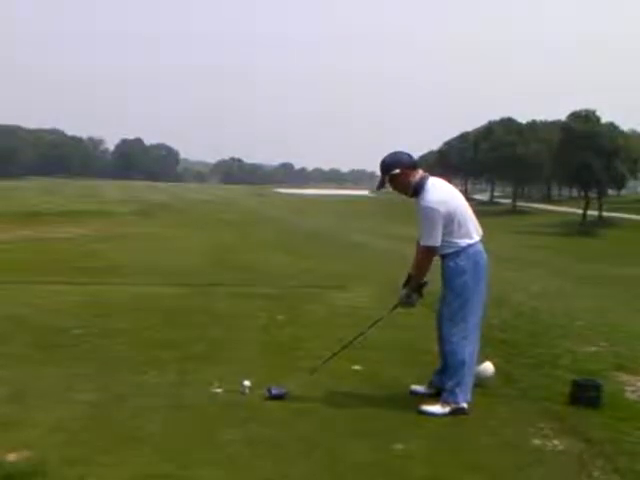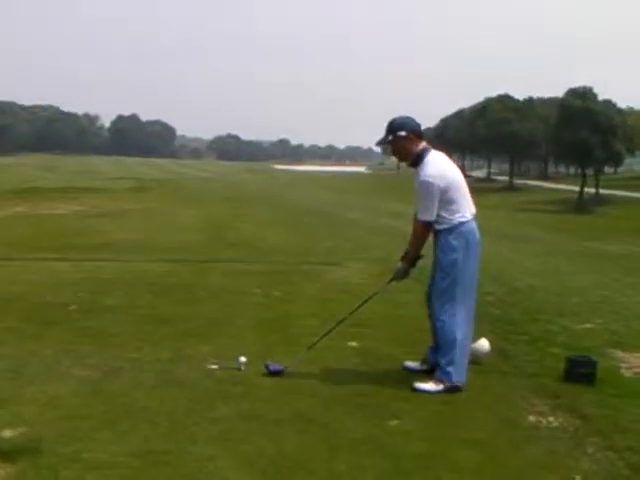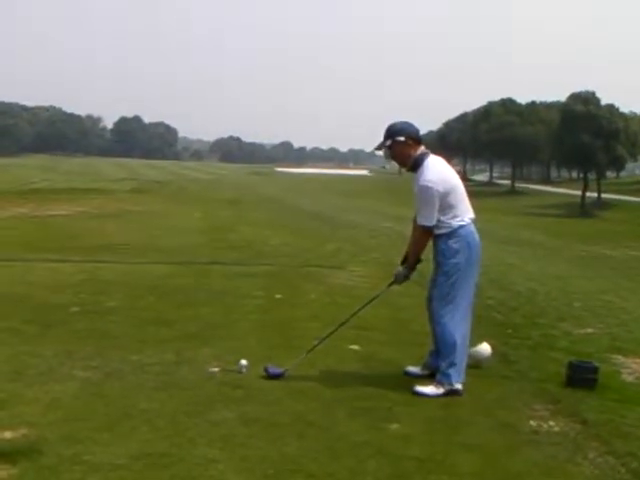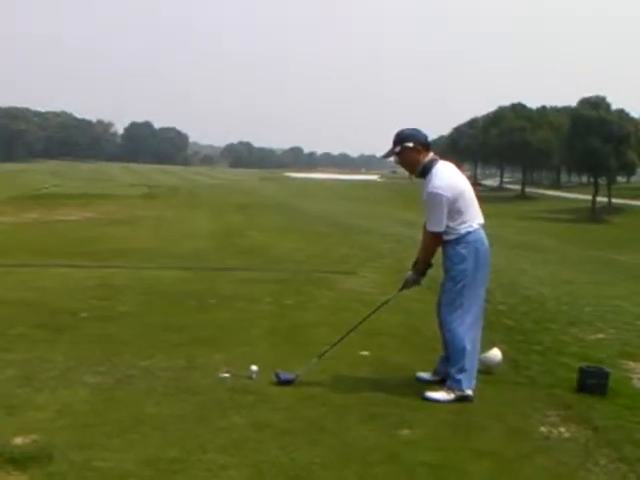
dt=1s
person 1, frame 1
left shoulder: (431, 201)
right shoulder: (432, 186)
left elbow: (428, 251)
right elbow: (424, 242)
left wrist: (412, 289)
right wrist: (412, 276)
left hip: (464, 261)
right hip: (460, 259)
left knee: (457, 328)
right knee: (447, 324)
left ankle: (456, 398)
right ankle: (443, 381)
person 1, frame 2
left shoulder: (428, 175)
right shoulder: (433, 159)
left elbow: (424, 225)
right elbow: (422, 218)
left wrist: (407, 262)
right wrist: (408, 254)
left hip: (456, 238)
right hip: (454, 235)
left knee: (449, 306)
right knee: (438, 300)
left ankle: (449, 376)
right ankle: (436, 358)
person 1, frame 3
left shoulder: (428, 179)
right shoulder: (430, 163)
left elbow: (425, 229)
right elbow: (420, 221)
left wrist: (408, 266)
right wrist: (408, 257)
left hip: (456, 242)
right hip: (453, 240)
left knee: (448, 308)
right knee: (438, 304)
left ankle: (450, 379)
right ankle: (437, 362)
person 1, frame 4
left shoulder: (437, 186)
right shoulder: (441, 168)
left elbow: (435, 235)
right elbow: (430, 228)
left wrist: (418, 270)
right wrist: (419, 262)
left hip: (465, 248)
right hip: (464, 245)
left knee: (457, 314)
right knee: (448, 310)
left ankle: (461, 385)
right ankle: (447, 368)
